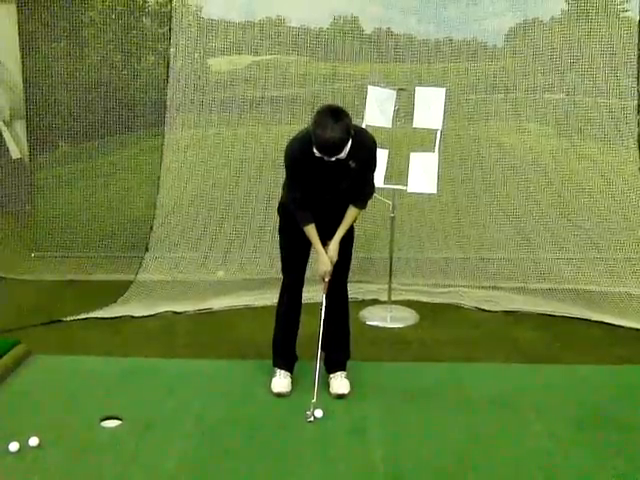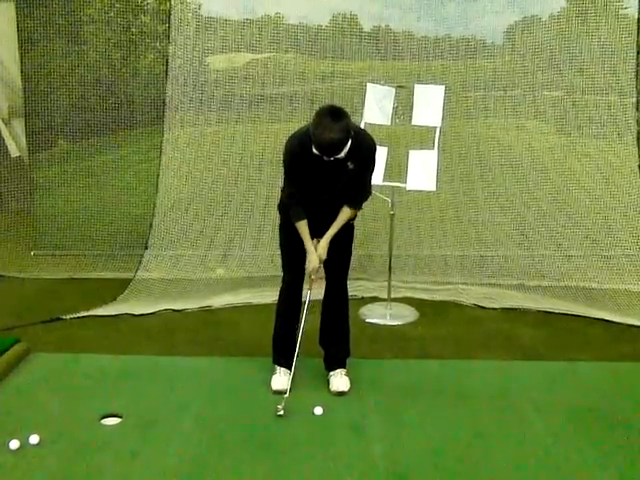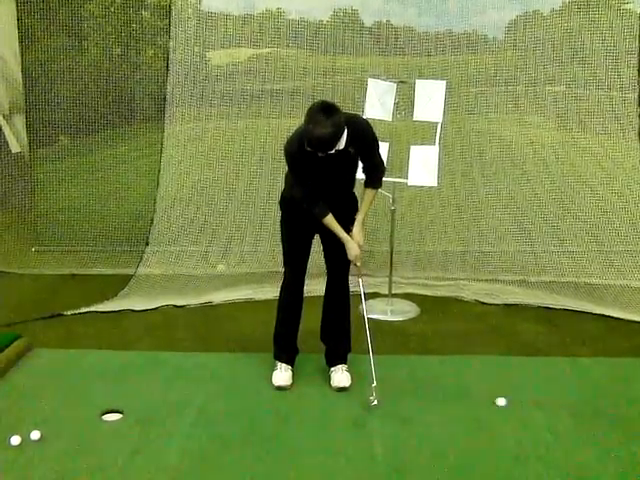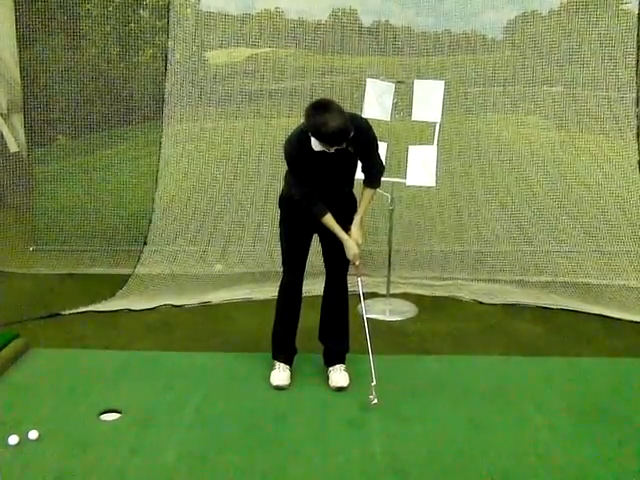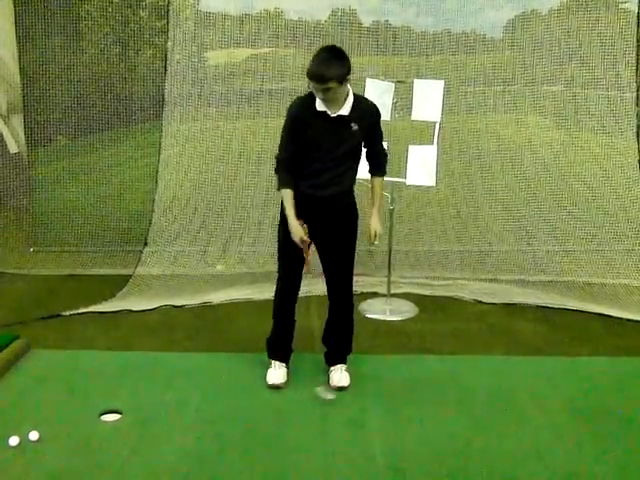
dt=1s
person 1, frame 1
left shoulder: (365, 145)
right shoulder: (297, 148)
left elbow: (361, 196)
right elbow: (300, 205)
left wrist: (336, 240)
right wrist: (320, 253)
left hip: (340, 216)
right hip: (297, 215)
left knee: (337, 287)
right knee: (292, 284)
left ankle: (337, 366)
right ankle: (282, 364)
person 1, frame 2
left shoulder: (364, 145)
right shoulder: (296, 145)
left elbow: (356, 199)
right elbow: (294, 200)
left wrist: (327, 239)
right wrist: (309, 248)
left hip: (338, 214)
right hip: (297, 213)
left knee: (337, 284)
right knee: (292, 281)
left ankle: (337, 363)
right ankle: (282, 361)
person 1, frame 3
left shoulder: (360, 130)
right shoulder: (295, 146)
left elbow: (375, 173)
right elbow: (312, 201)
left wrist: (359, 223)
right wrist: (346, 241)
left hip: (341, 205)
right hip: (299, 207)
left knee: (338, 278)
right knee: (294, 277)
left ankle: (338, 359)
right ankle: (284, 358)
person 1, frame 4
left shoulder: (360, 129)
right shoulder: (295, 145)
left elbow: (374, 173)
right elbow: (309, 200)
left wrist: (357, 221)
right wrist: (344, 239)
left hip: (340, 206)
right hip: (298, 208)
left knee: (337, 278)
right knee: (292, 278)
left ankle: (336, 358)
right ankle: (282, 358)
person 1, frame 5
left shoulder: (367, 112)
right shoulder: (300, 110)
left elbow: (377, 163)
right elbow: (284, 167)
left wrist: (375, 213)
right wrist: (291, 219)
left hip: (340, 210)
right hip: (299, 206)
left knee: (340, 285)
right knee: (288, 281)
left ankle: (338, 358)
right ankle: (278, 356)
